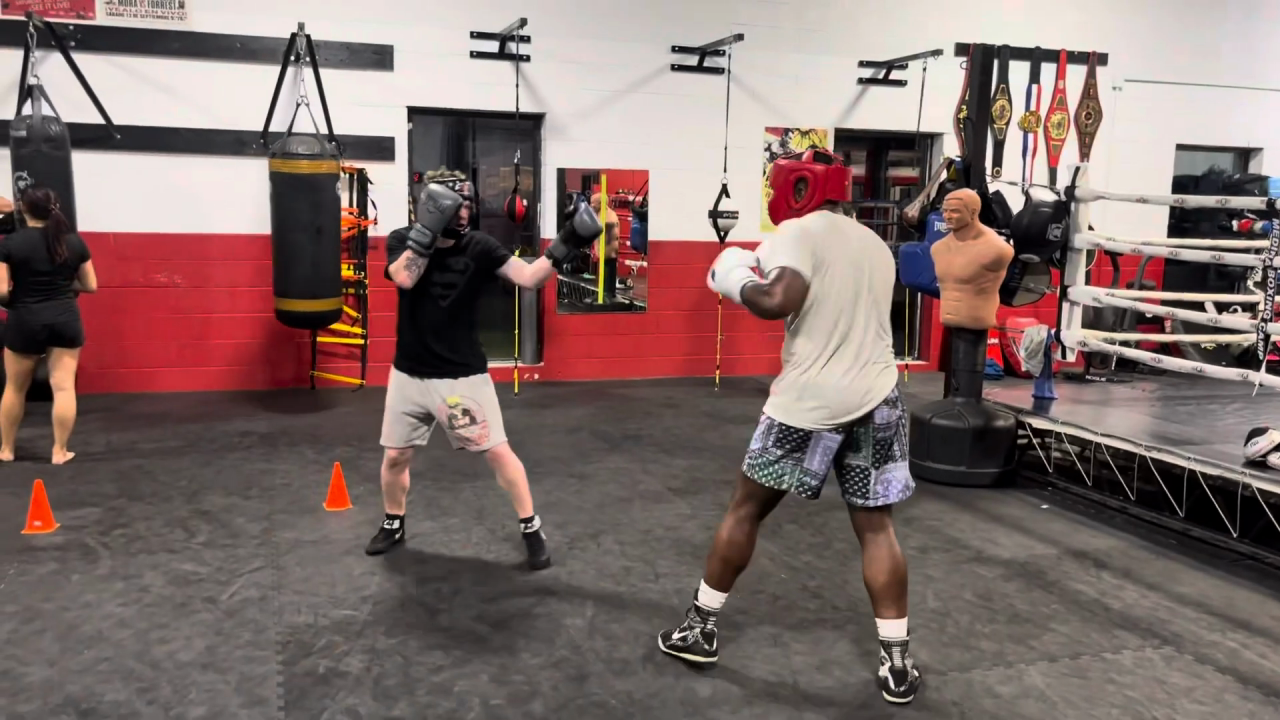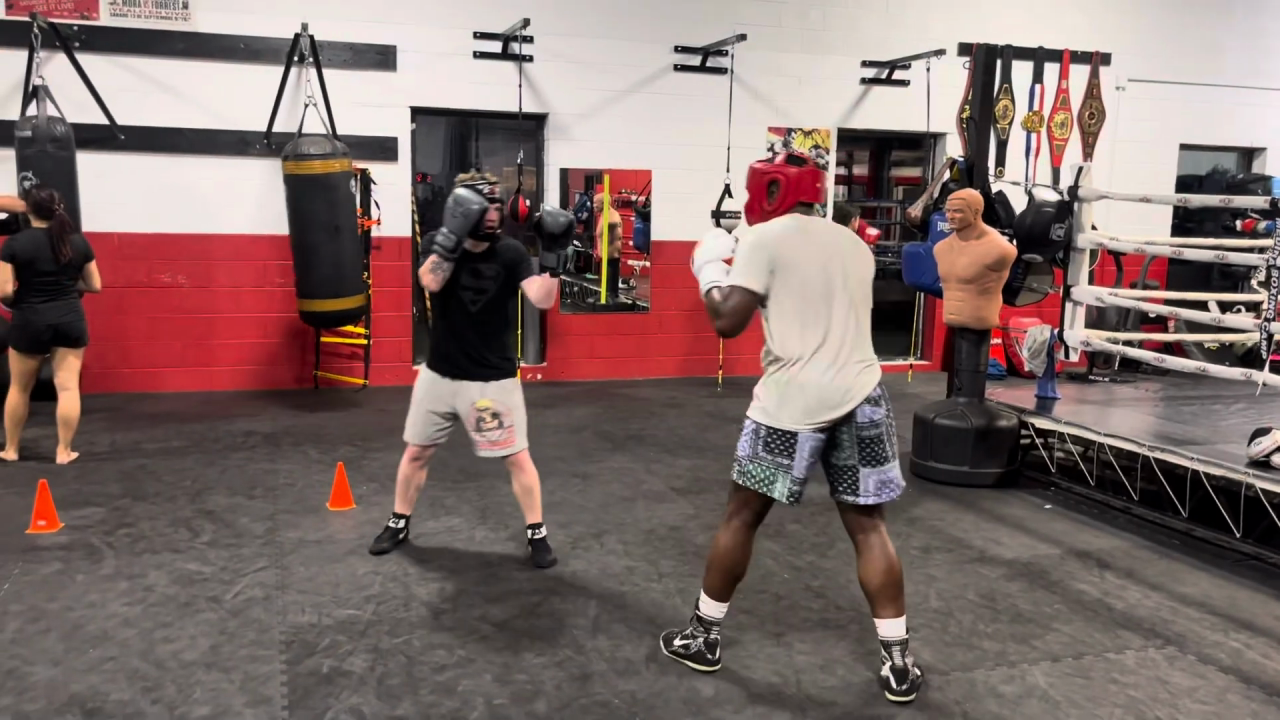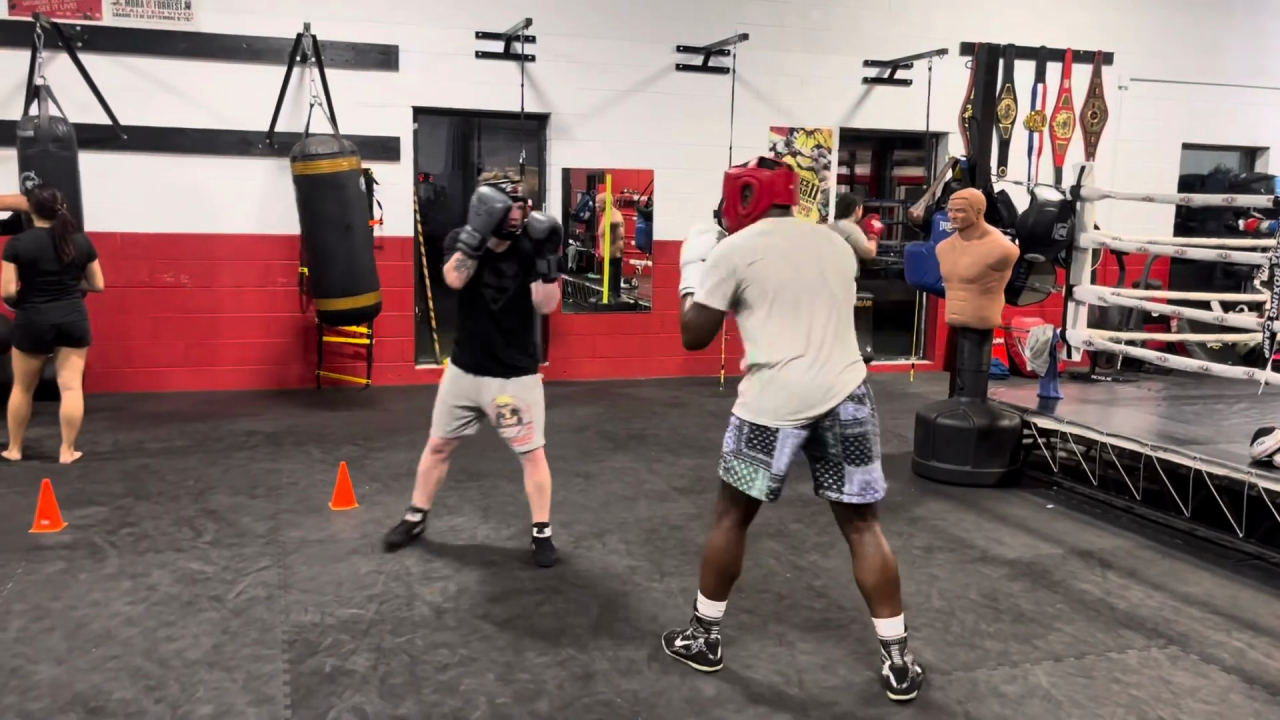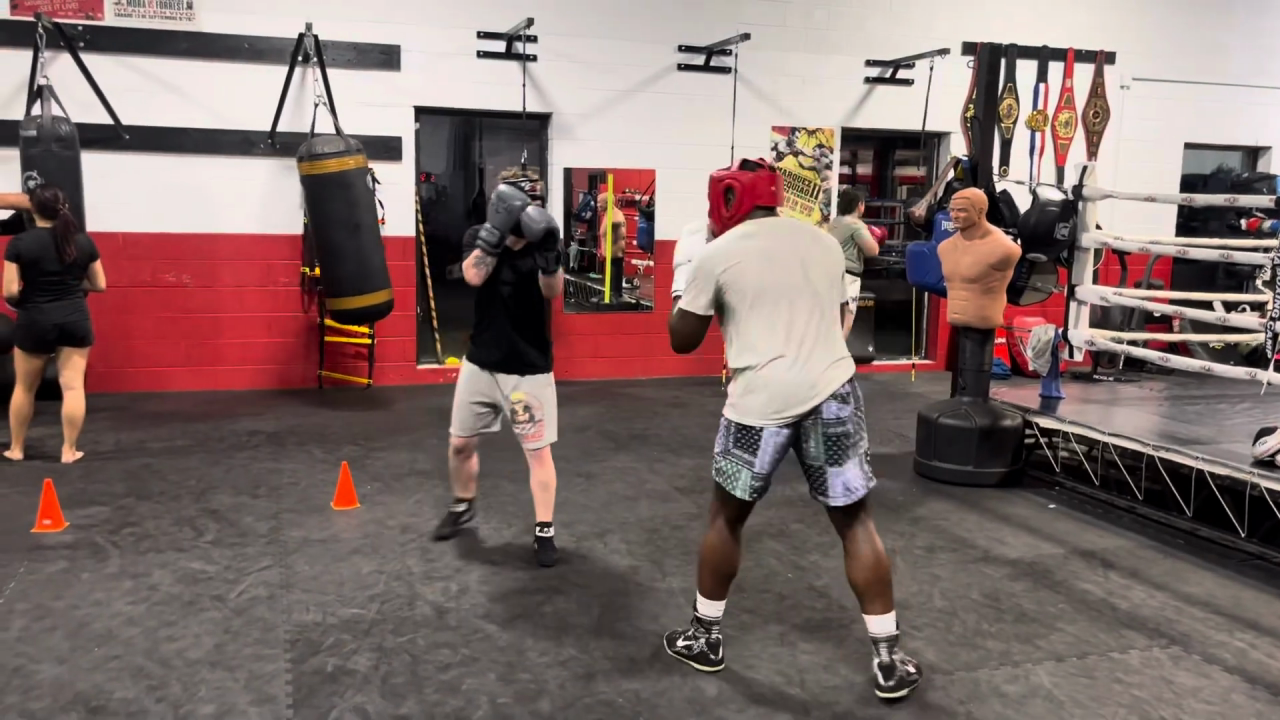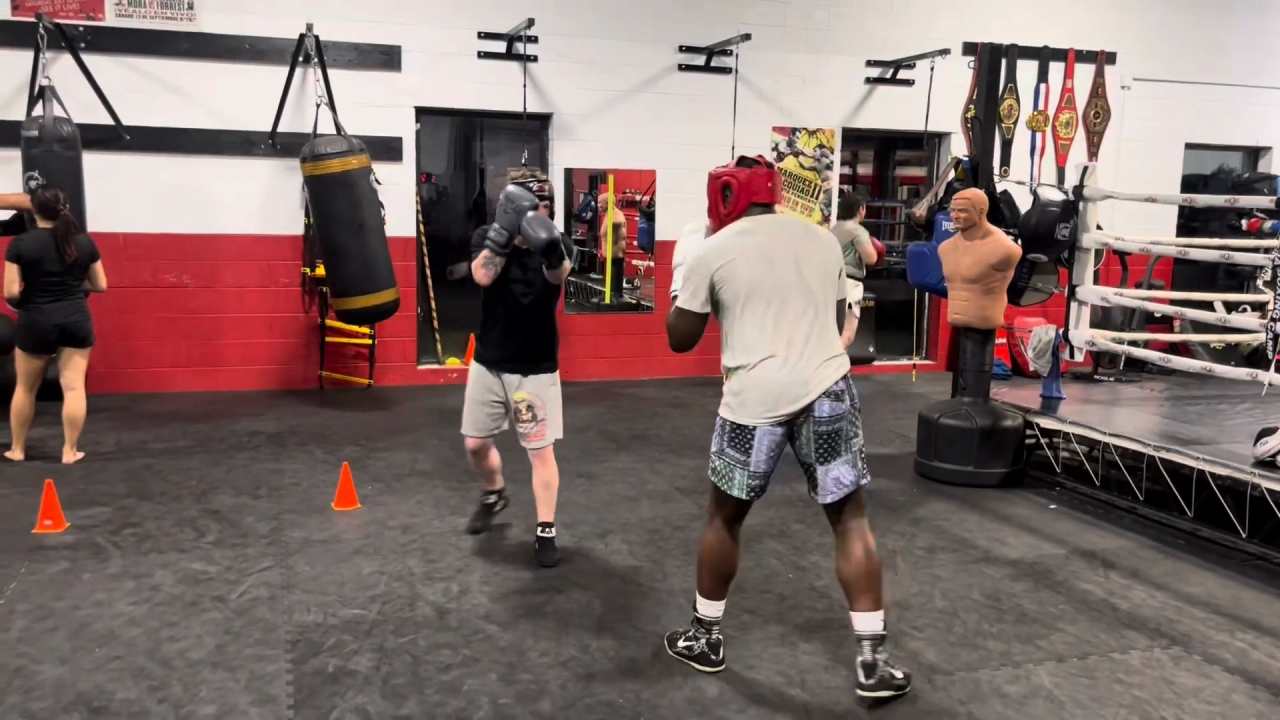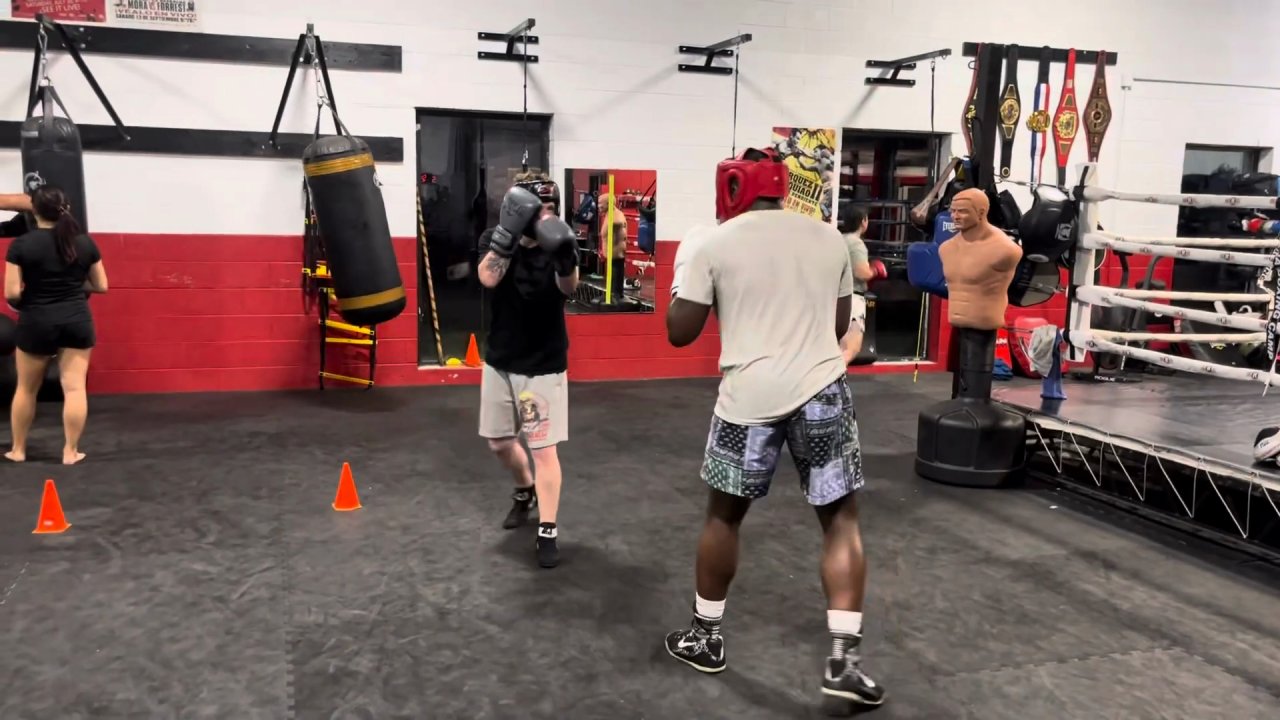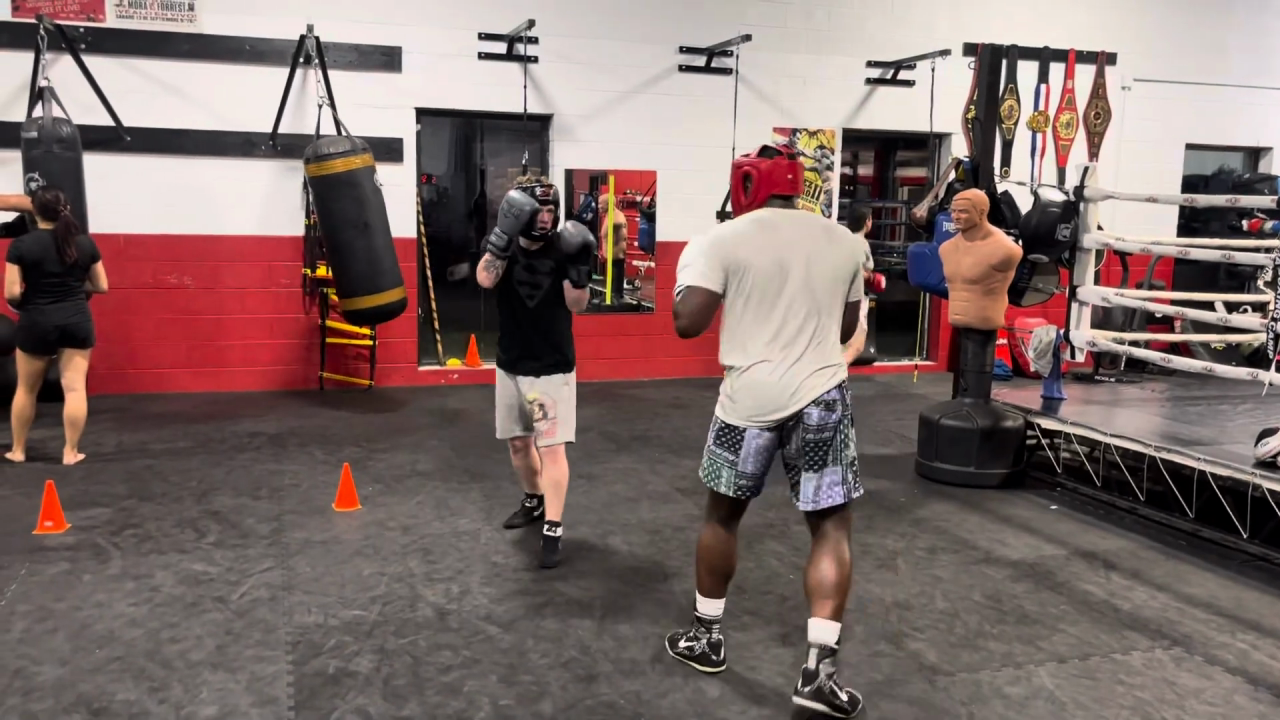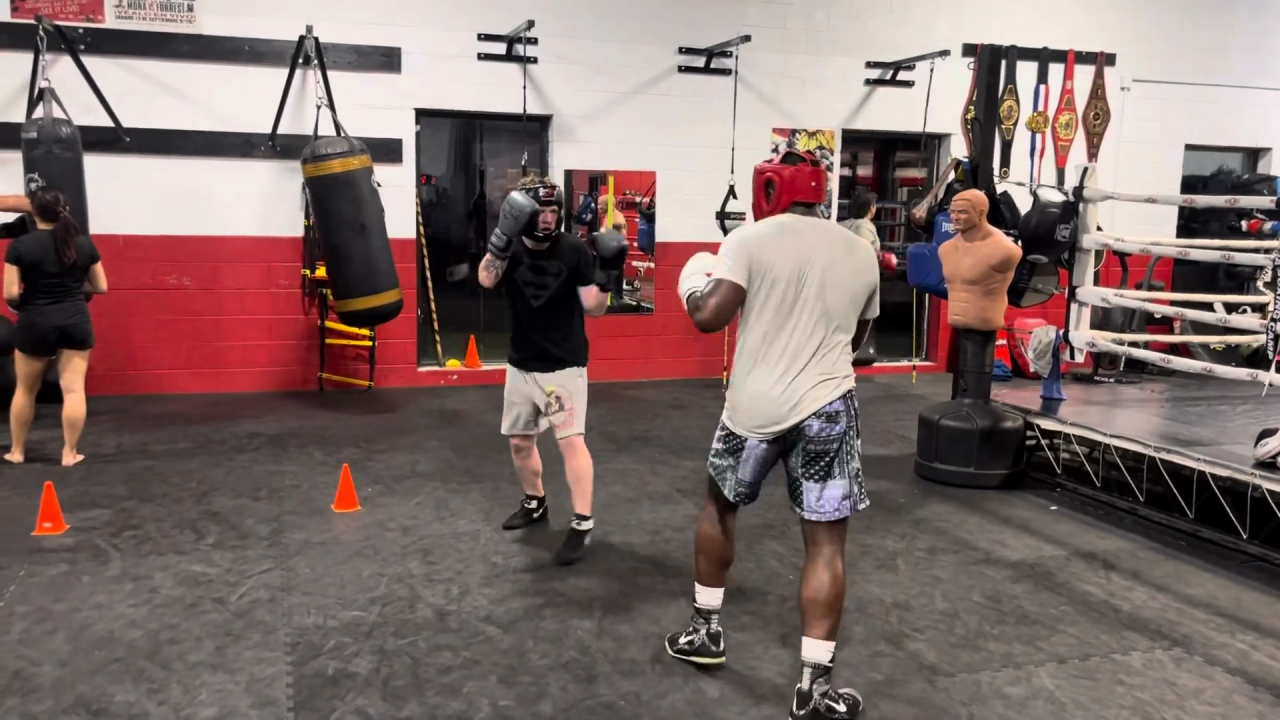
dt=0.1s
person 1, frame 1
left shoulder: (801, 232)
right shoulder: (877, 246)
left elbow: (780, 302)
left wrist: (737, 282)
left hip: (808, 401)
right hip: (876, 398)
left knee: (746, 509)
right knee: (876, 527)
left ankle: (701, 627)
right ankle: (897, 662)
person 1, frame 2
left shoulder: (766, 238)
right shoulder: (855, 245)
left elbow: (727, 321)
left wrist: (711, 275)
left hip: (791, 401)
right hip: (861, 395)
left knee: (741, 518)
right knee: (869, 527)
left ankle: (703, 636)
right ankle: (899, 661)
person 1, frame 3
left shoulder: (738, 247)
right shoulder: (837, 245)
left elbow: (694, 336)
left wrist: (692, 273)
left hip: (773, 398)
right hip: (844, 393)
left knee: (731, 516)
right knee: (861, 526)
left ankle: (704, 636)
right ankle: (898, 660)
person 1, frame 4
left shoulder: (716, 254)
right shoulder: (823, 242)
left elbow: (682, 341)
left wrist: (683, 277)
left hip: (761, 399)
right hip: (832, 391)
left knee: (727, 517)
right knee: (855, 523)
left ankle: (704, 637)
right ankle: (889, 657)
person 1, frame 5
left shoulder: (712, 251)
right shoulder: (822, 240)
left elbow: (679, 339)
left wrist: (681, 277)
left hip: (755, 398)
right hip: (826, 389)
left knee: (725, 517)
right knee: (849, 519)
left ankle: (705, 638)
right ankle: (873, 657)
person 1, frame 6
left shoulder: (715, 243)
right shoulder: (828, 238)
left elbow: (681, 332)
left wrist: (684, 274)
left hip: (749, 397)
right hip: (821, 391)
left knee: (724, 514)
right knee: (840, 521)
left ankle: (704, 637)
right ankle: (843, 659)
person 1, frame 7
left shoulder: (726, 238)
right shoulder: (843, 240)
left elbow: (689, 323)
left wrist: (688, 273)
left hip: (750, 398)
right hip: (820, 395)
left knee: (722, 514)
right knee: (830, 527)
left ankle: (705, 637)
right ankle: (819, 669)
person 1, frame 8
left shoulder: (751, 239)
right shoulder: (862, 253)
left elbow: (710, 316)
left wrist: (691, 287)
left hip: (754, 407)
right hip: (825, 408)
left knee: (719, 507)
right knee: (825, 544)
left ankle: (706, 630)
person 2, frame 1
left shoulder: (479, 246)
right shoulder: (402, 240)
left elbow: (528, 277)
right elbow: (403, 278)
left wrist: (564, 245)
right wrist: (428, 228)
left hip: (464, 374)
right hip: (410, 372)
left knee: (498, 453)
right knee: (395, 456)
left ankle: (531, 528)
right ankle: (392, 525)
person 2, frame 2
left shoulder: (511, 253)
right shoulder: (438, 242)
left elbow: (544, 300)
right elbow: (431, 282)
left wrist: (555, 254)
right wrist: (452, 230)
left hip: (494, 378)
right hip: (440, 374)
left knee: (517, 456)
right knee: (417, 451)
left ankle: (537, 534)
right ankle: (399, 524)
person 2, frame 3
left shoulder: (530, 249)
right shoulder: (461, 240)
left elbow: (547, 304)
right elbow: (454, 278)
left wrist: (549, 256)
right wrist: (477, 230)
left hip: (515, 373)
right hip: (465, 369)
left knee: (532, 453)
right knee: (439, 446)
left ankle: (541, 533)
right ankle: (414, 519)
person 2, frame 4
left shoulder: (544, 242)
right shoulder: (477, 236)
left elbow: (553, 289)
right elbow: (473, 275)
left wrist: (546, 250)
right wrist: (495, 228)
left hip: (531, 369)
right hip: (480, 364)
left knee: (537, 450)
right knee: (459, 443)
left ankle: (545, 533)
right ankle: (462, 506)
person 2, frame 5
left shoulder: (553, 244)
right shoulder: (487, 236)
left elbow: (558, 274)
right elbow: (482, 275)
left wrist: (551, 251)
right wrist: (504, 228)
left hip: (536, 369)
right hip: (488, 364)
left knee: (541, 450)
right knee: (475, 443)
left ankle: (545, 532)
right ankle: (494, 496)
person 2, frame 6
left shoulder: (557, 244)
right shoulder: (496, 239)
left elbow: (567, 286)
right elbow: (488, 277)
left wrist: (564, 256)
right wrist: (507, 229)
left hip: (544, 367)
right hip: (499, 364)
left knee: (543, 450)
right knee: (500, 443)
left ankle: (548, 533)
right ankle: (526, 494)
person 2, frame 7
left shoulder: (564, 248)
right shoulder: (500, 242)
left elbow: (577, 305)
right elbow: (485, 279)
left wrist: (580, 267)
right wrist: (505, 231)
left hip: (552, 368)
right hip: (510, 366)
left knee: (551, 448)
right knee: (518, 445)
left ankle: (552, 531)
right ankle: (534, 502)
person 2, frame 8
left shoulder: (573, 249)
right shoulder: (510, 244)
left elbow: (594, 306)
right elbow: (487, 279)
left wrist: (606, 274)
right wrist: (505, 233)
left hip: (565, 364)
right hip: (521, 363)
left knee: (570, 441)
right knee: (520, 440)
left ankle: (581, 526)
right ankle: (534, 505)
person 3, frame 1
right shoulder: (74, 241)
right elbow: (90, 285)
left hip: (25, 321)
right hip: (66, 320)
right knee: (64, 386)
right ankle: (60, 451)
person 3, frame 2
right shoulder: (78, 242)
right elbow: (95, 285)
left hip: (29, 322)
right hip: (70, 320)
right knee: (68, 386)
right ankle: (64, 451)
person 3, frame 3
right shoulder: (81, 241)
right elbow: (98, 285)
left hip: (32, 321)
right hip: (73, 320)
left knee: (22, 388)
right knee: (71, 386)
right ankle: (67, 451)
person 3, frame 4
left shoulder: (20, 243)
right shoulder: (83, 241)
left elbow: (10, 292)
right elbow: (100, 285)
left wrist: (23, 302)
left hip: (34, 321)
right hip: (75, 320)
left knee: (24, 387)
right knee: (73, 386)
left ankle: (16, 449)
right ankle: (69, 450)
person 3, frame 5
left shoulder: (21, 243)
right shoulder: (84, 242)
left elbow: (11, 292)
right elbow: (100, 285)
left wrist: (24, 303)
left hip: (35, 322)
right hip: (76, 320)
left knee: (25, 388)
right knee: (74, 386)
left ankle: (17, 449)
right ankle: (70, 451)
person 3, frame 6
left shoulder: (21, 244)
right shoulder: (85, 242)
left elbow: (12, 293)
right elbow: (101, 286)
left wrist: (26, 303)
left hip: (36, 322)
right hip: (77, 321)
left knee: (26, 388)
right knee: (75, 387)
left ankle: (18, 450)
right ankle: (71, 452)
person 3, frame 7
left shoulder: (21, 245)
right shoulder: (85, 243)
left elbow: (12, 294)
right elbow: (102, 286)
left wrist: (26, 304)
left hip: (36, 323)
right hip: (77, 321)
left knee: (26, 389)
right knee: (75, 387)
left ankle: (18, 450)
right ankle: (71, 452)
person 3, frame 8
left shoulder: (20, 245)
right shoulder: (84, 244)
left elbow: (11, 294)
right elbow: (101, 287)
left wrist: (26, 304)
left hip: (35, 324)
right hip: (76, 322)
left knee: (25, 390)
right knee: (74, 388)
left ankle: (17, 451)
right ankle: (70, 453)
